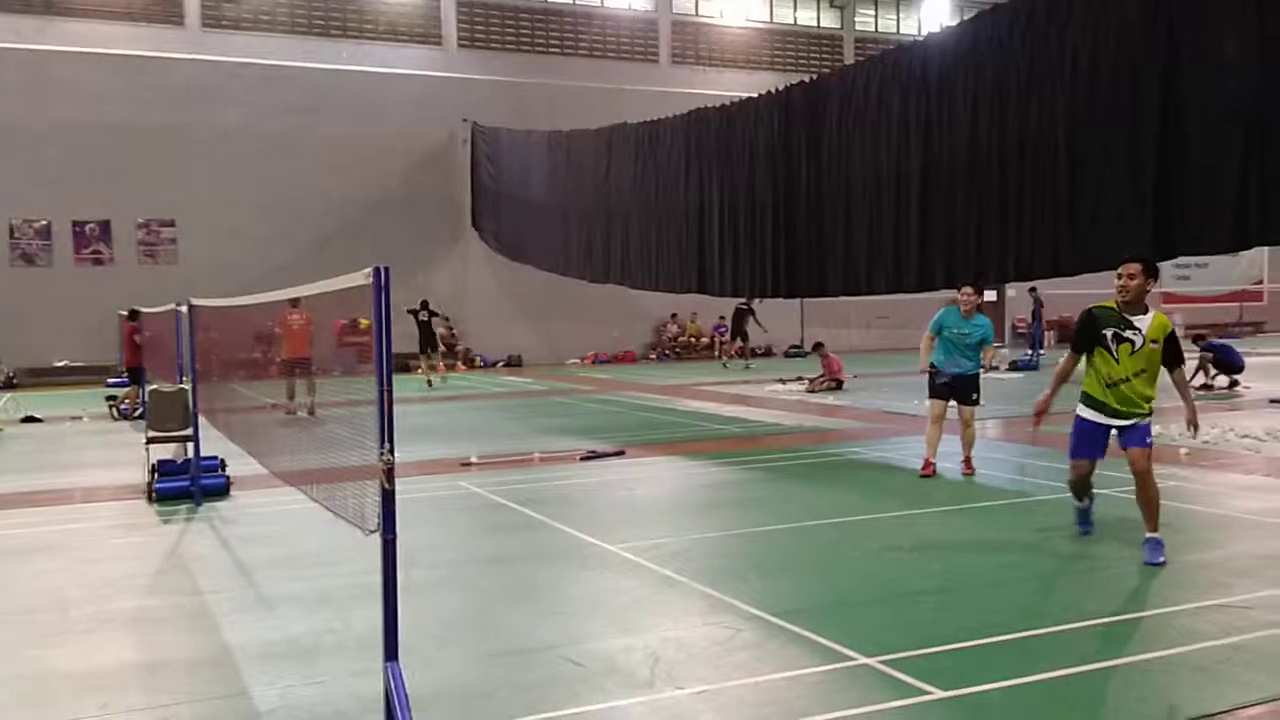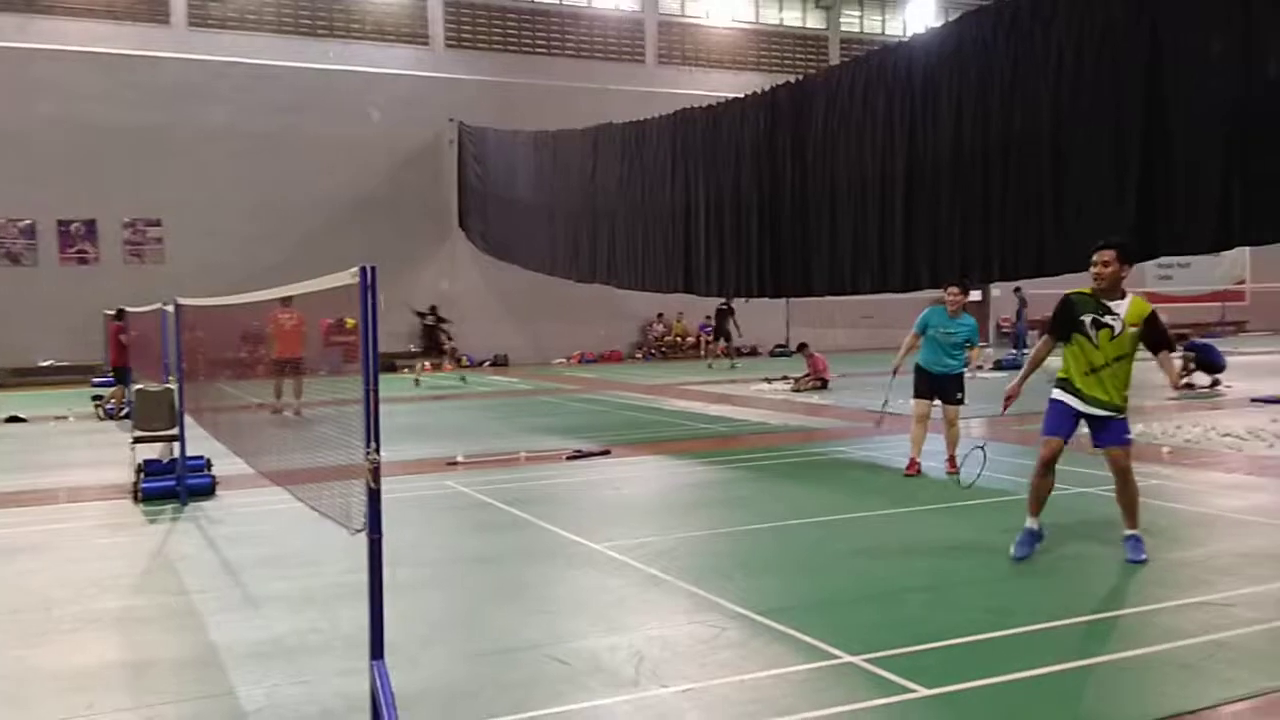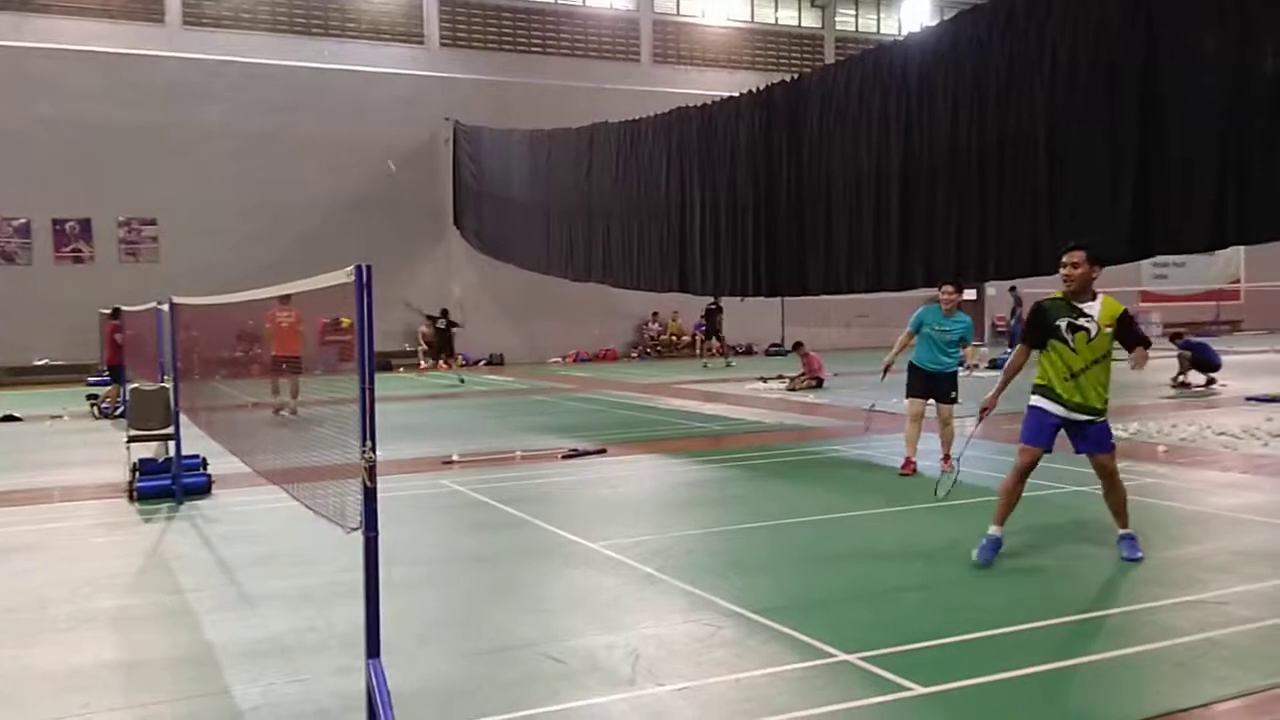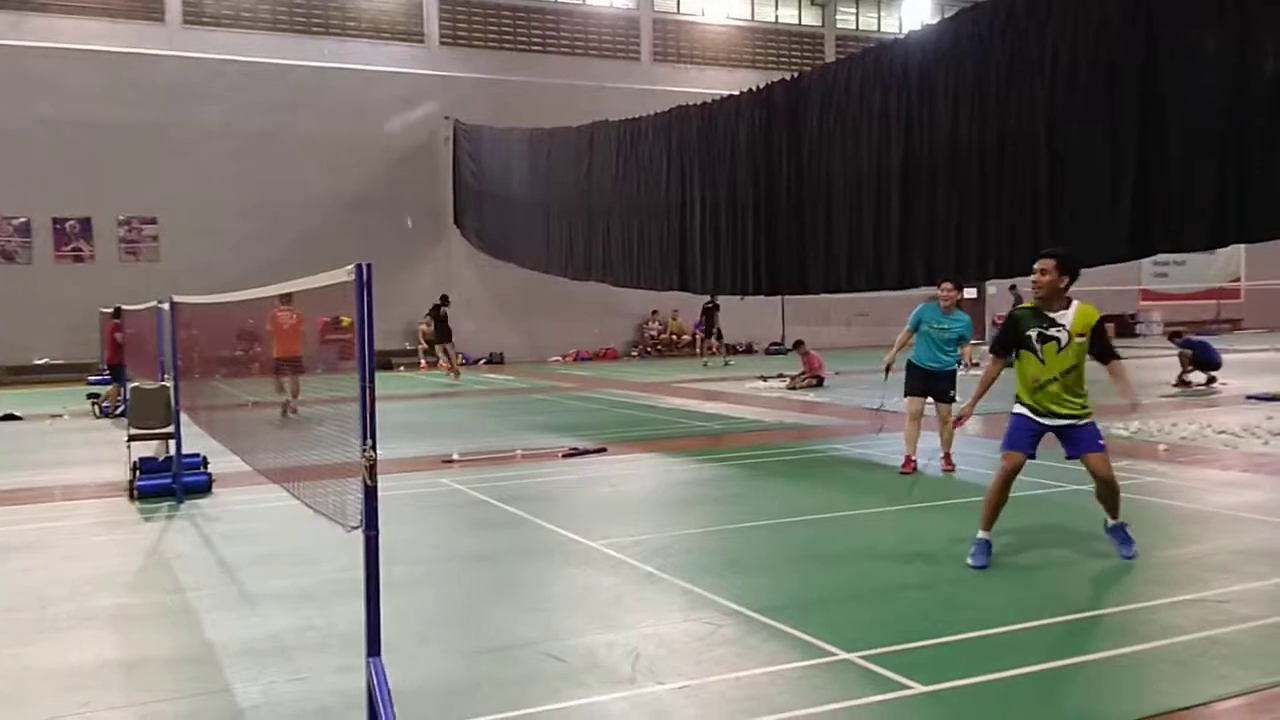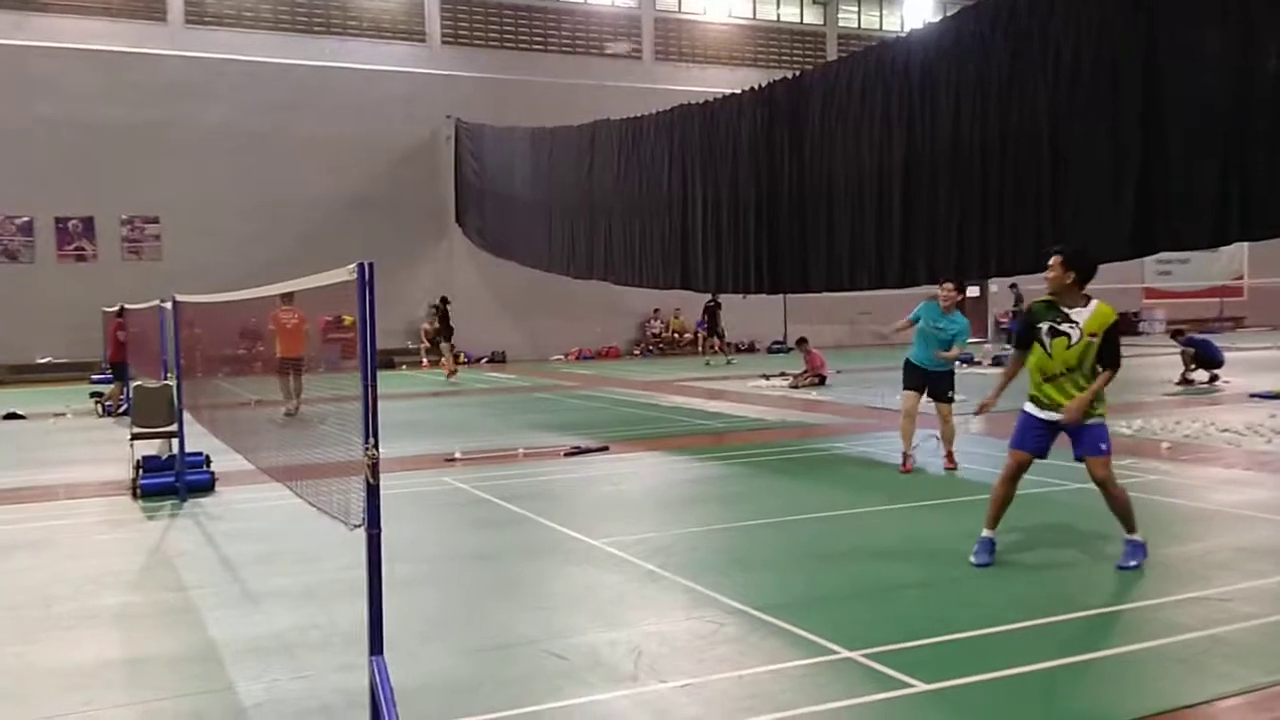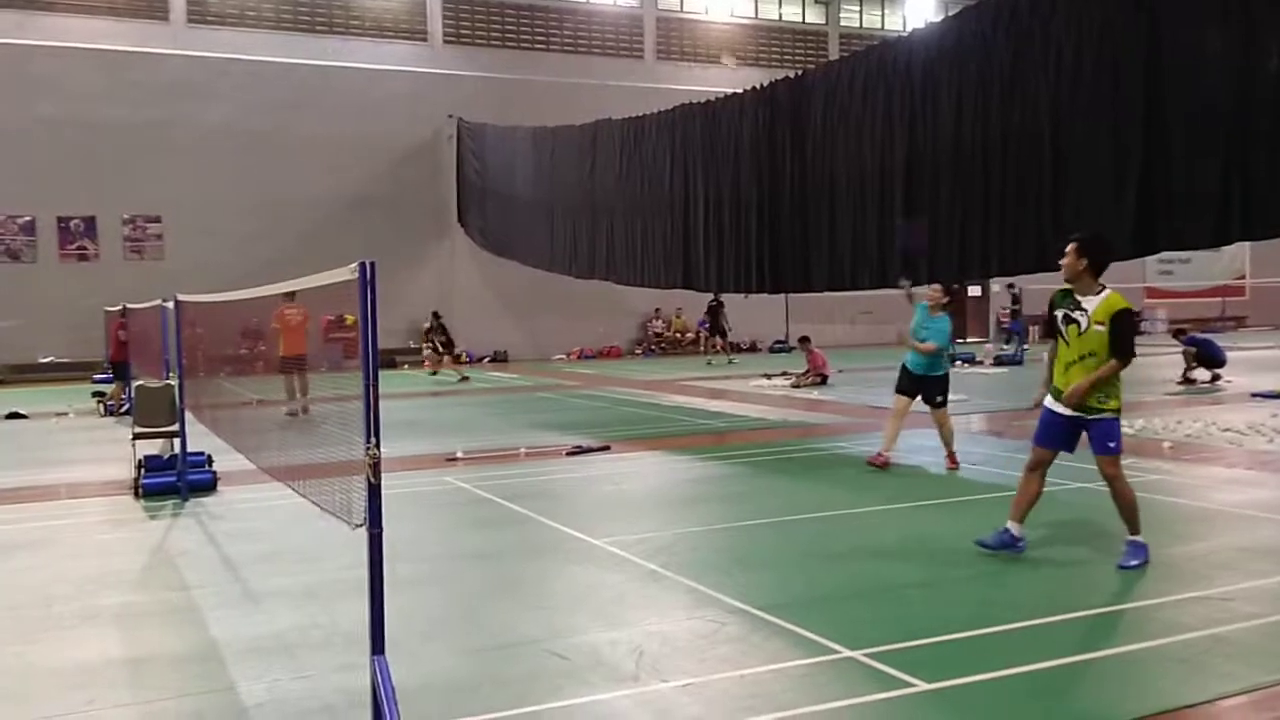
dt=0.2s
person 1, frame 1
left shoulder: (1162, 326)
right shoulder: (1095, 315)
left elbow: (1175, 367)
right elbow: (1073, 357)
left wrist: (1189, 405)
right wrist: (1049, 395)
left hip: (1136, 412)
right hip: (1094, 408)
left knee: (1142, 468)
right knee: (1079, 473)
left ankle: (1153, 538)
right ankle: (1083, 502)
person 1, frame 2
left shoulder: (1141, 311)
right shoulder: (1074, 302)
left elbow: (1162, 348)
right elbow: (1049, 342)
left wrist: (1171, 372)
right wrist: (1020, 380)
left hip: (1111, 402)
right hip: (1069, 394)
left knee: (1122, 467)
right knee: (1047, 456)
left ankle: (1132, 535)
right ankle: (1032, 528)
person 1, frame 3
left shoulder: (1113, 310)
right shoulder: (1046, 308)
left elbow: (1139, 344)
right elbow: (1024, 350)
left wrist: (1140, 355)
right wrist: (996, 393)
left hip: (1091, 406)
right hip: (1048, 400)
left knee: (1109, 471)
right knee: (1023, 464)
left ankle: (1125, 534)
right ankle: (994, 535)
person 1, frame 4
left shoulder: (1088, 317)
right shoulder: (1020, 317)
left elbow: (1109, 359)
right elbow: (998, 360)
left wrist: (1126, 388)
right wrist: (972, 402)
left hip: (1075, 411)
right hip: (1030, 409)
left knee: (1103, 474)
right knee: (1006, 470)
left ankle: (1115, 524)
right ankle: (982, 539)
person 1, frame 5
left shoulder: (1104, 318)
right shoulder: (1038, 311)
left elbow: (1110, 368)
right elbow: (1019, 355)
left wrist: (1082, 400)
right wrist: (995, 394)
left hip: (1085, 412)
right hip: (1040, 407)
left knee: (1103, 477)
right knee: (1012, 469)
left ankle: (1134, 540)
right ankle: (987, 537)
person 1, frame 6
left shoulder: (1117, 308)
right shoulder: (1059, 300)
left elbow: (1123, 358)
left wrist: (1085, 384)
right wrist: (1047, 386)
left hip: (1100, 406)
right hip: (1059, 402)
left knee: (1112, 474)
right knee: (1035, 464)
left ankle: (1136, 541)
right ankle: (1013, 532)
person 2, frame 1
left shoulder: (984, 324)
right shoulder: (945, 314)
left elbow: (989, 350)
right elbow: (928, 338)
left wrist: (986, 360)
right wrist: (923, 359)
left hip: (968, 376)
right hip: (941, 372)
left knee: (967, 420)
right knee: (935, 416)
left ankle: (967, 460)
right ankle: (929, 461)
person 2, frame 2
left shoulder: (970, 324)
right shoulder: (930, 314)
left elbow: (974, 348)
right elbow: (913, 337)
left wrist: (972, 362)
right wrist: (900, 358)
left hip: (952, 375)
right hip: (925, 371)
left knee: (951, 419)
right knee: (920, 415)
left ankle: (951, 458)
right ankle: (914, 461)
person 2, frame 3
left shoulder: (965, 322)
right shoulder: (926, 312)
left elbow: (967, 345)
right elbow: (908, 334)
left wrist: (969, 359)
right wrist: (892, 355)
left hip: (947, 374)
right hip: (919, 369)
left knee: (946, 418)
right knee: (914, 414)
left ankle: (946, 457)
right ankle: (910, 459)
person 2, frame 4
left shoulder: (963, 321)
right shoulder: (924, 310)
left elbow: (965, 345)
right elbow: (907, 332)
left wrist: (966, 358)
right wrist: (893, 353)
left hip: (945, 372)
right hip: (917, 367)
left knee: (945, 416)
right knee: (914, 413)
left ankle: (946, 456)
right ankle: (910, 458)
person 2, frame 5
left shoulder: (961, 323)
right shoulder: (926, 307)
left elbow: (956, 351)
right elbow: (908, 322)
left wrist: (944, 356)
right wrist: (890, 330)
left hip: (942, 372)
right hip: (915, 366)
left knee: (945, 415)
right knee: (908, 410)
left ankle: (949, 454)
right ankle: (907, 454)
person 2, frame 6
left shoulder: (943, 325)
right shoulder: (923, 308)
left elbow: (928, 349)
left wrist: (909, 342)
right wrist: (909, 292)
left hip: (934, 376)
right hip: (910, 370)
left knee: (941, 418)
right knee: (897, 411)
left ankle: (950, 454)
right ankle: (884, 454)
